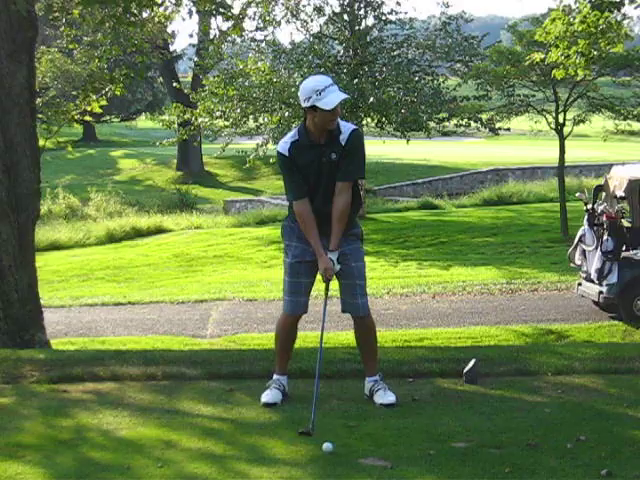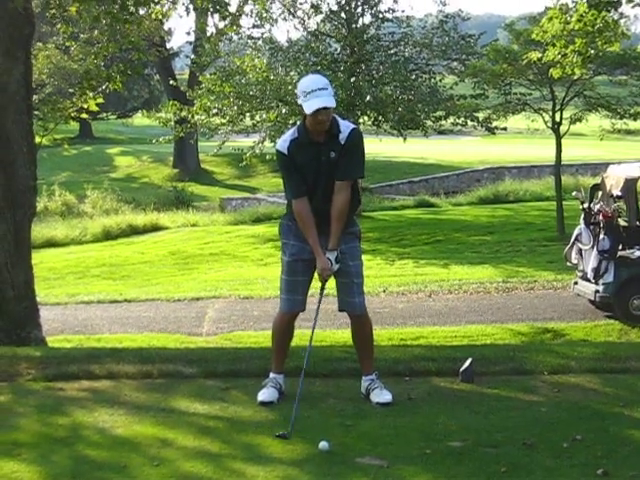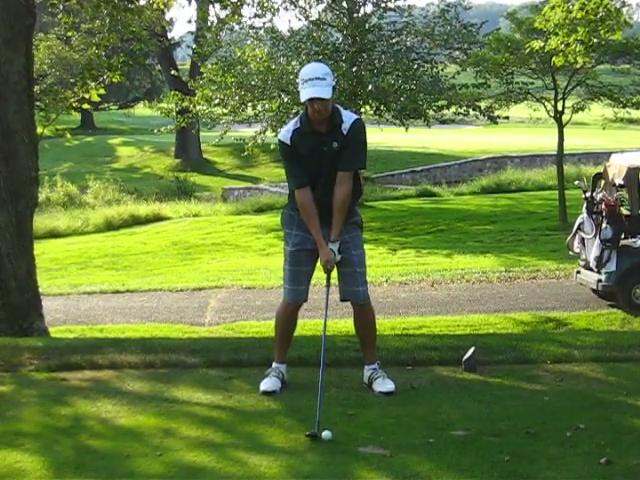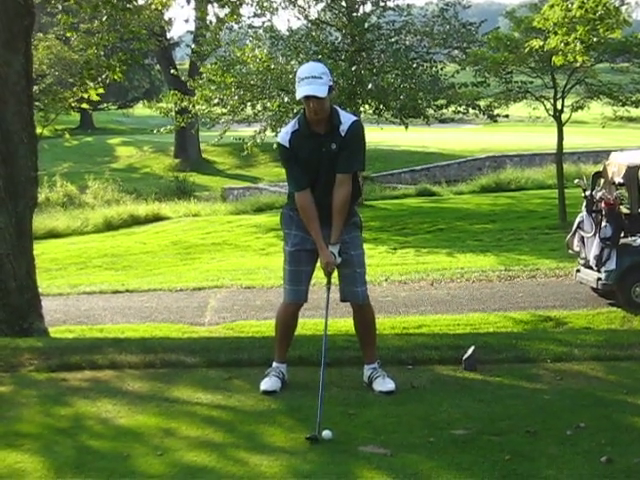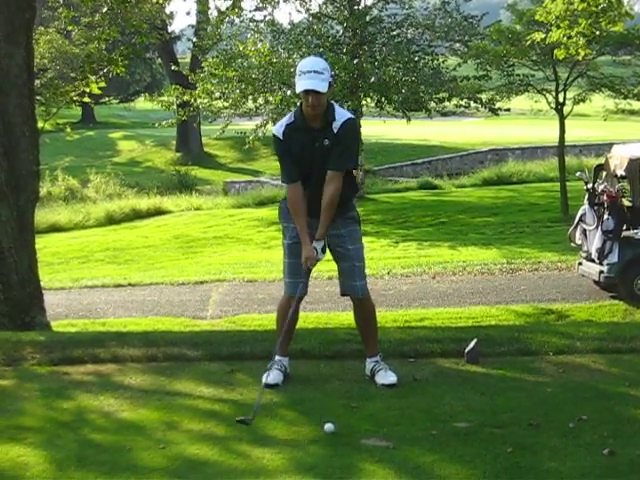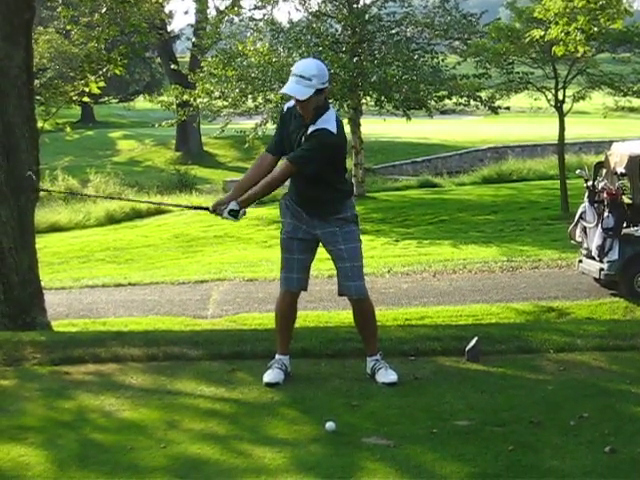
dt=0.7s
person 1, frame 1
left shoulder: (350, 136)
right shoulder: (288, 148)
left elbow: (343, 195)
right elbow: (300, 204)
left wrist: (334, 249)
right wrist: (319, 254)
left hip: (345, 232)
right hip: (302, 233)
left knee: (360, 310)
right knee: (291, 311)
left ankle: (373, 380)
right ankle: (279, 379)
person 1, frame 2
left shoulder: (350, 135)
right shoulder: (287, 146)
left elbow: (342, 193)
right elbow: (300, 202)
left wrist: (333, 248)
right wrist: (318, 253)
left hip: (343, 230)
right hip: (299, 230)
left knee: (357, 308)
right knee: (288, 309)
left ankle: (369, 378)
right ankle: (276, 377)
person 1, frame 3
left shoulder: (352, 126)
right shoulder: (290, 136)
left elbow: (344, 184)
right elbow: (302, 192)
left wrist: (335, 239)
right wrist: (320, 244)
left hip: (345, 220)
right hip: (301, 221)
left knee: (360, 298)
right knee: (292, 299)
left ankle: (372, 367)
right ankle: (278, 366)
person 1, frame 4
left shoulder: (350, 127)
right shoulder: (289, 138)
left elbow: (343, 187)
right elbow: (302, 194)
left wrist: (334, 242)
right wrist: (321, 247)
left hip: (344, 220)
right hip: (301, 222)
left knee: (359, 298)
right knee: (292, 300)
left ankle: (372, 367)
right ankle: (278, 366)
person 1, frame 5
left shoulder: (345, 125)
right shoulder: (284, 130)
left elbow: (333, 184)
right elbow: (293, 188)
left wrist: (320, 237)
right wrist: (304, 240)
left hip: (341, 215)
right hip: (299, 215)
left knee: (359, 292)
right knee: (291, 292)
left ankle: (374, 360)
right ankle: (280, 360)
person 1, frame 6
left shoulder: (327, 133)
right shoulder: (290, 112)
left elbow: (281, 174)
right elbow: (267, 159)
left wrist: (241, 205)
right wrist: (230, 195)
left hip: (336, 216)
right hip: (298, 211)
left knee: (356, 292)
right knee: (289, 289)
left ankle: (374, 359)
right ankle: (281, 358)
